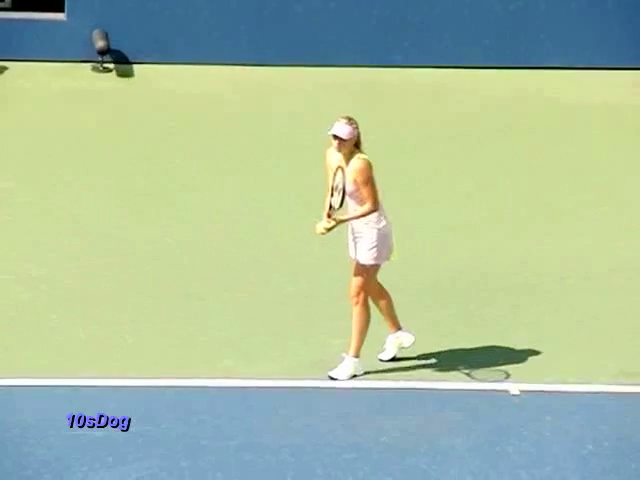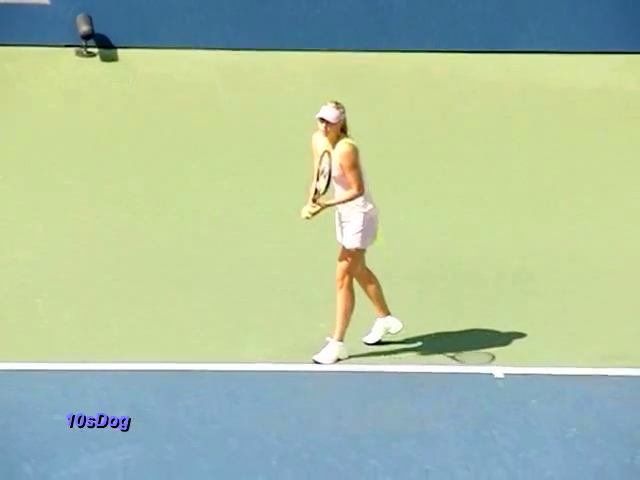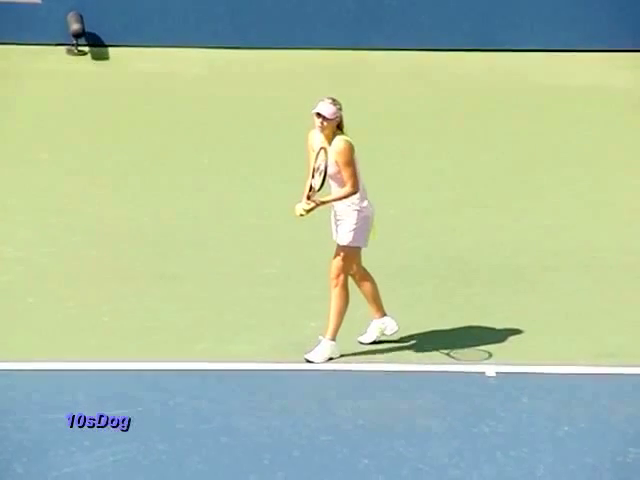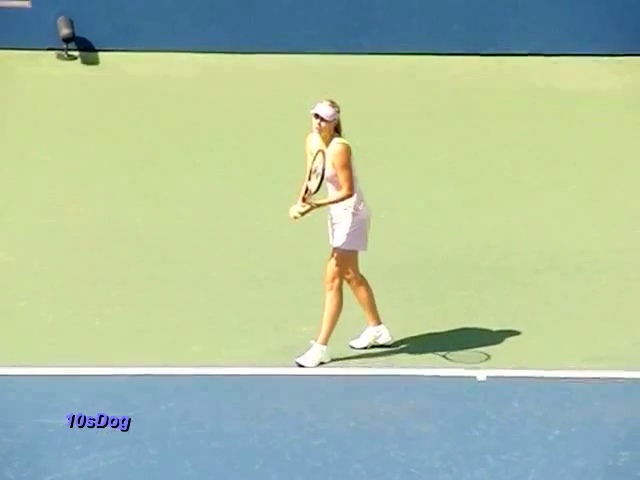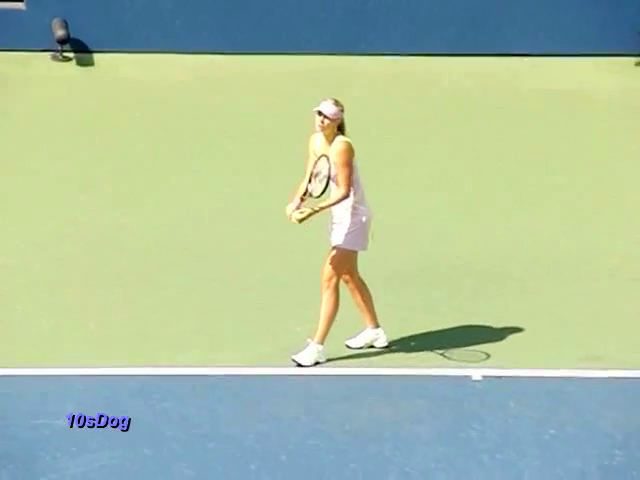
dt=1s
person 1, frame 1
left shoulder: (360, 164)
right shoulder: (331, 155)
left elbow: (372, 205)
left wrist: (340, 220)
right wrist: (325, 217)
left hip: (373, 230)
right hip: (356, 229)
left knee: (358, 294)
right knee: (371, 286)
left ankle: (353, 360)
right ankle: (398, 334)
person 1, frame 2
left shoulder: (346, 149)
right shoulder: (317, 140)
left elbow: (357, 190)
right elbow: (318, 177)
left wrist: (325, 205)
right wrist: (310, 202)
left hip: (360, 215)
right hip: (343, 214)
left knee: (342, 278)
right knee: (359, 270)
left ankle: (337, 344)
right ankle: (385, 319)
person 1, frame 3
left shoulder: (342, 145)
right shoulder: (313, 137)
left elbow: (352, 187)
right elbow: (314, 175)
left wrist: (320, 202)
right wrist: (305, 199)
left hip: (355, 212)
right hip: (339, 211)
left knee: (337, 276)
right knee: (354, 269)
left ankle: (330, 342)
right ankle: (382, 320)
person 1, frame 4
left shoulder: (339, 148)
right shoulder: (311, 140)
left elbow: (347, 191)
right elbow: (310, 178)
left wrist: (315, 205)
right wrist: (300, 201)
left hip: (351, 216)
right hip: (337, 215)
left knee: (332, 279)
right knee: (351, 275)
left ankle: (321, 347)
right ankle: (377, 329)
person 1, frame 5
left shoulder: (342, 147)
right shoulder: (314, 141)
left elbow: (344, 191)
right elbow: (310, 178)
left wrist: (314, 210)
right wrist: (296, 201)
left hip: (353, 216)
right hip: (339, 216)
left knee: (329, 279)
right knee: (349, 276)
left ankle: (317, 347)
right ankle: (374, 331)
